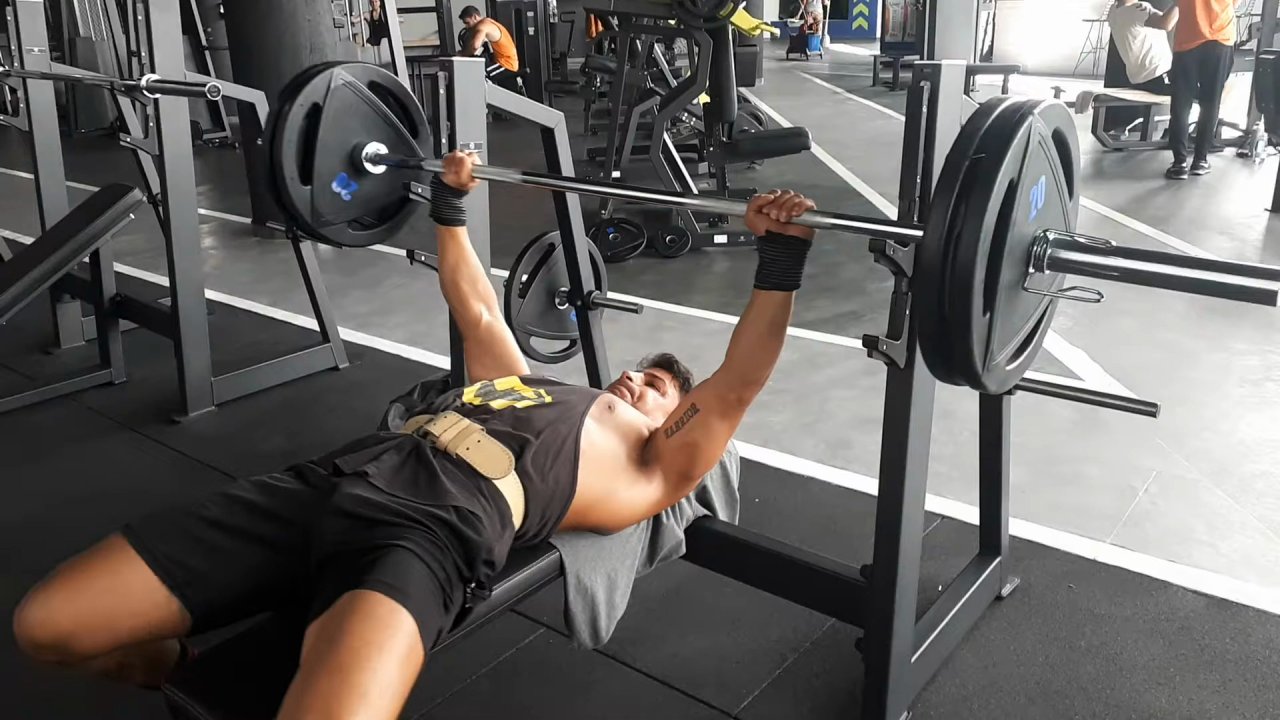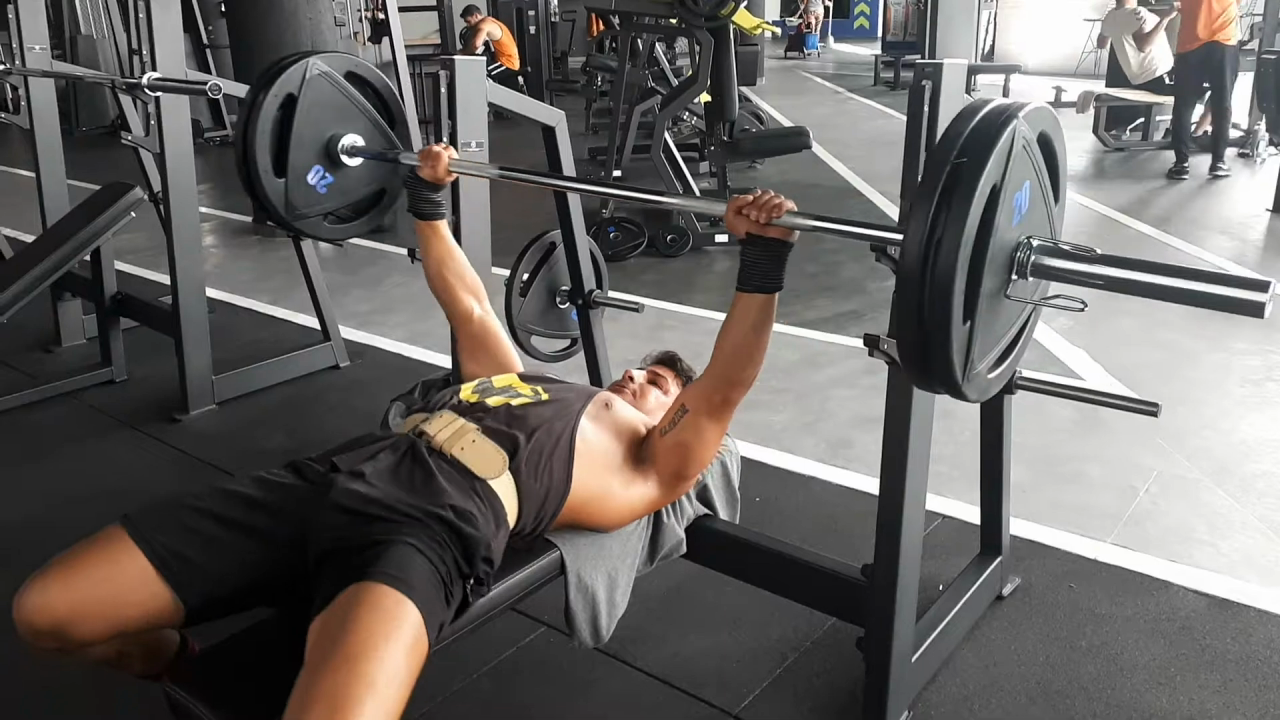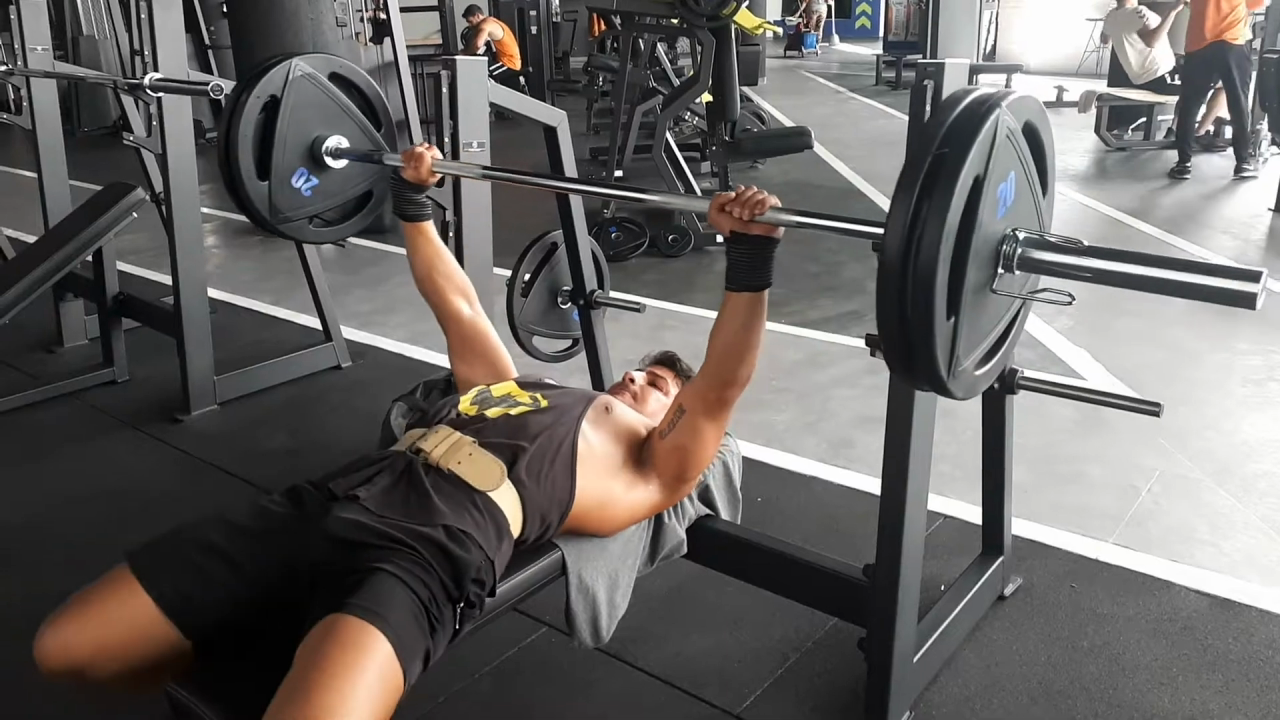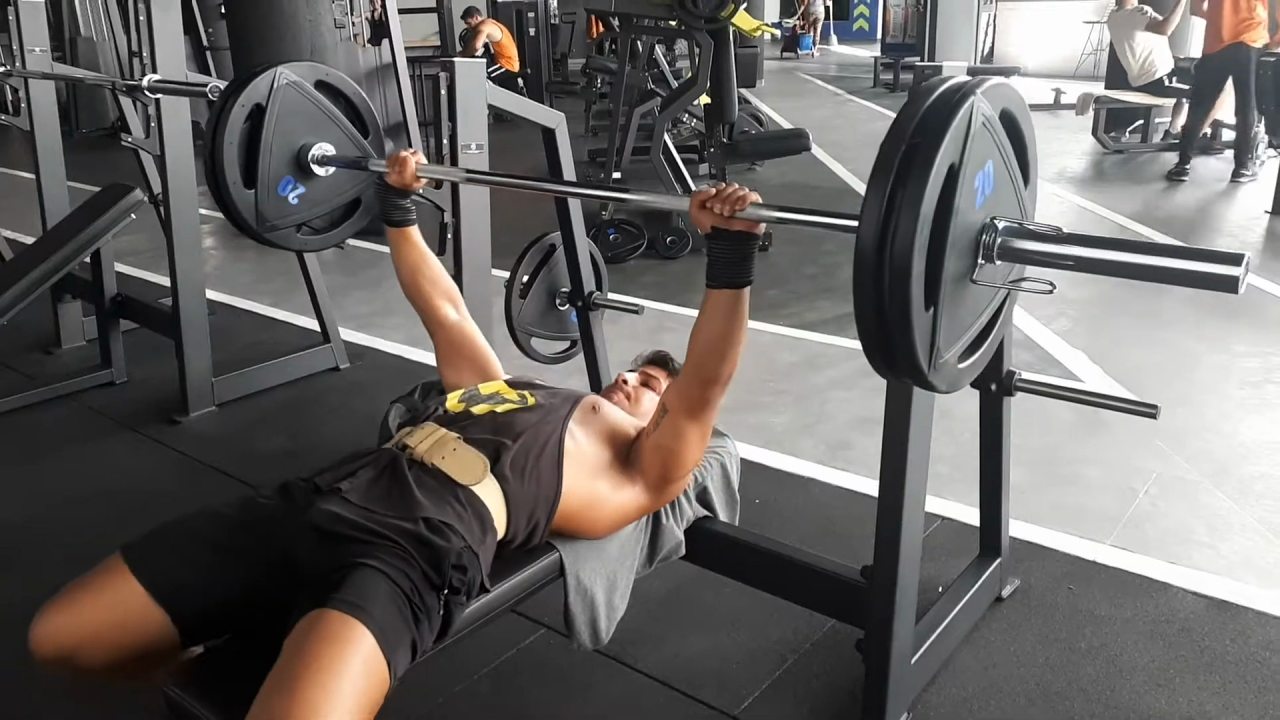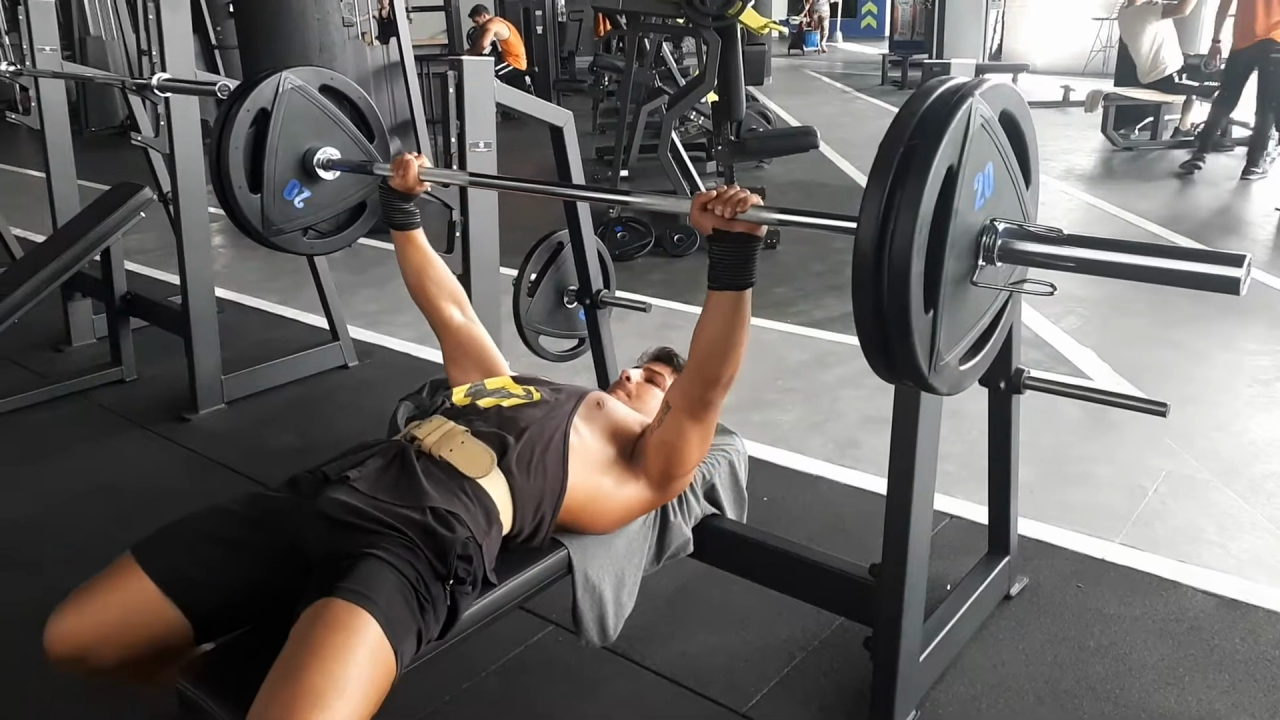
dt=0.3s
person 1, frame 1
left shoulder: (648, 468)
right shoulder: (523, 387)
left elbow: (735, 389)
right elbow: (478, 313)
left wrist: (781, 258)
right wrist: (448, 202)
left hip: (436, 524)
right hip: (335, 479)
right knee: (46, 625)
person 1, frame 2
left shoulder: (648, 466)
right shoulder: (524, 383)
left elbow: (725, 391)
right elbow: (468, 308)
left wrist: (763, 261)
right wrist: (427, 199)
left hip: (431, 523)
right hip: (332, 478)
right knee: (45, 611)
person 1, frame 3
left shoulder: (647, 469)
right shoulder: (519, 391)
left elbow: (722, 389)
right elbow: (458, 309)
left wrist: (750, 257)
right wrist: (412, 202)
left hip: (428, 546)
right hip: (335, 499)
right knee: (65, 649)
person 1, frame 4
left shoulder: (637, 471)
right shoulder: (511, 391)
left elbow: (704, 389)
right elbow: (444, 311)
left wrist: (730, 255)
right wrist: (397, 205)
left hip: (416, 544)
right hip: (323, 499)
right knee: (59, 637)
person 1, frame 5
left shoulder: (642, 468)
right shoulder: (516, 389)
left elbow: (707, 390)
right elbow: (450, 312)
left wrist: (732, 256)
right wrist: (401, 208)
left hip: (428, 533)
right hip: (335, 488)
right knee: (73, 638)
